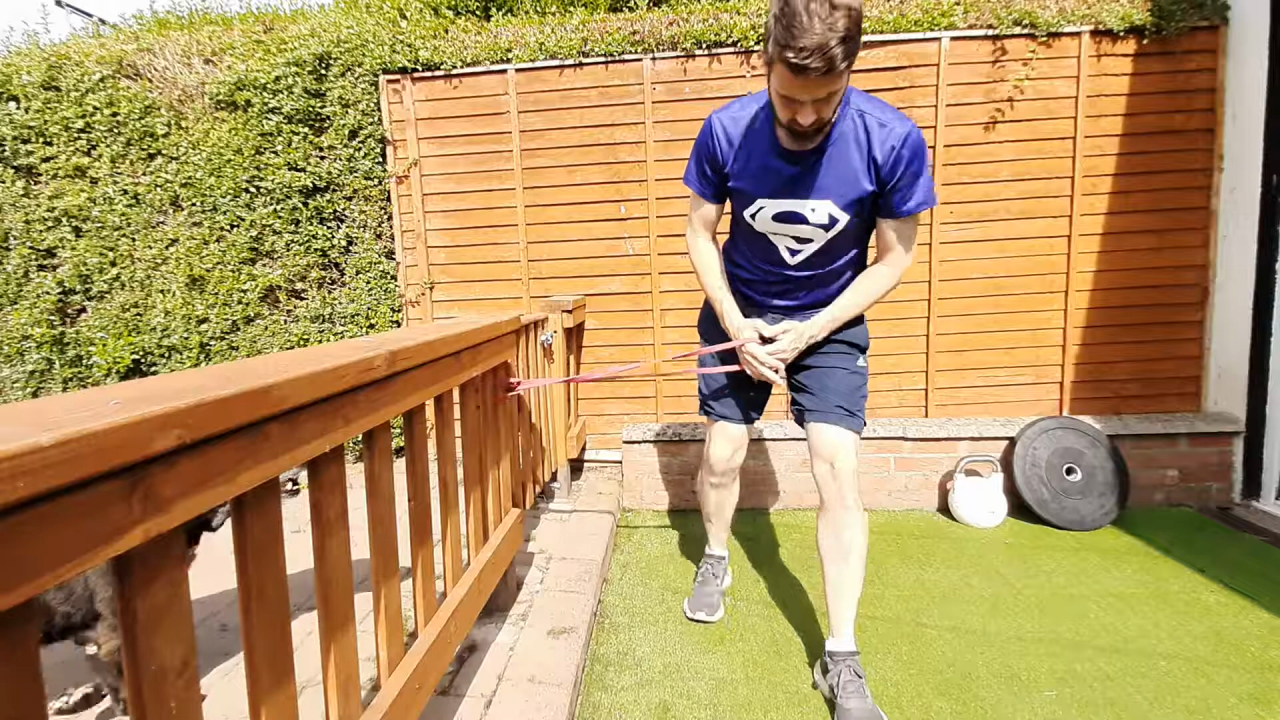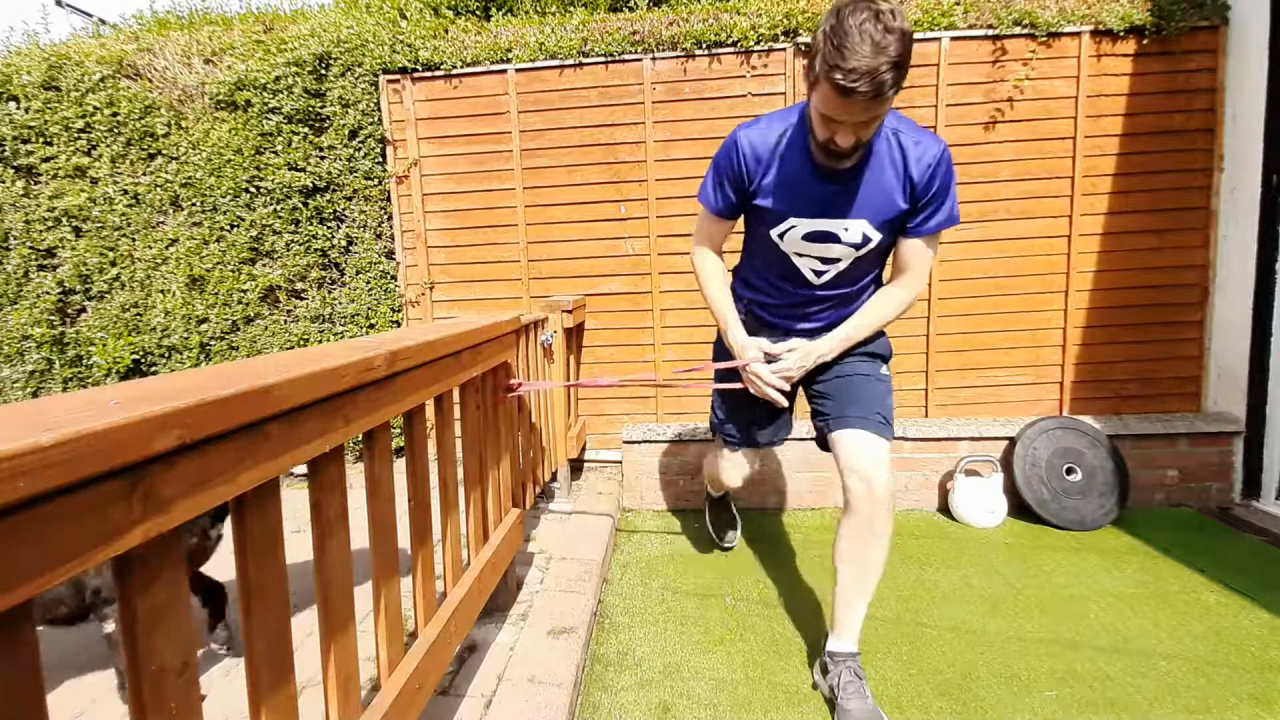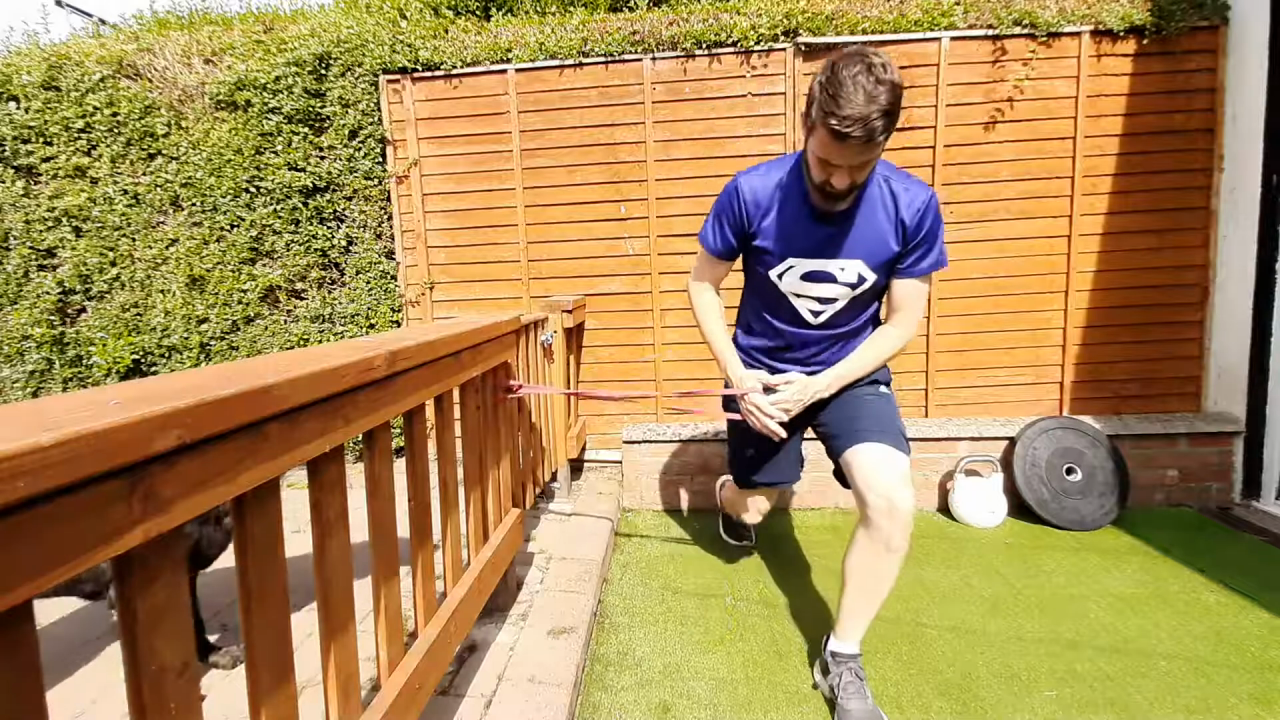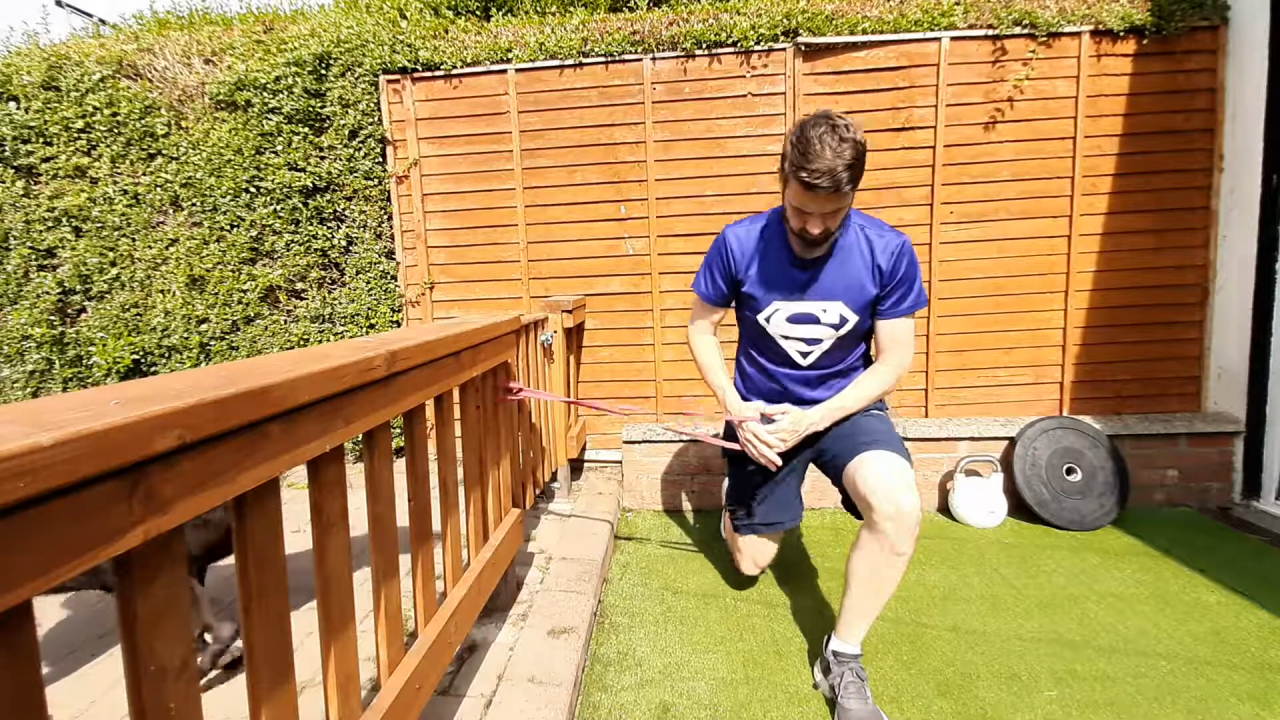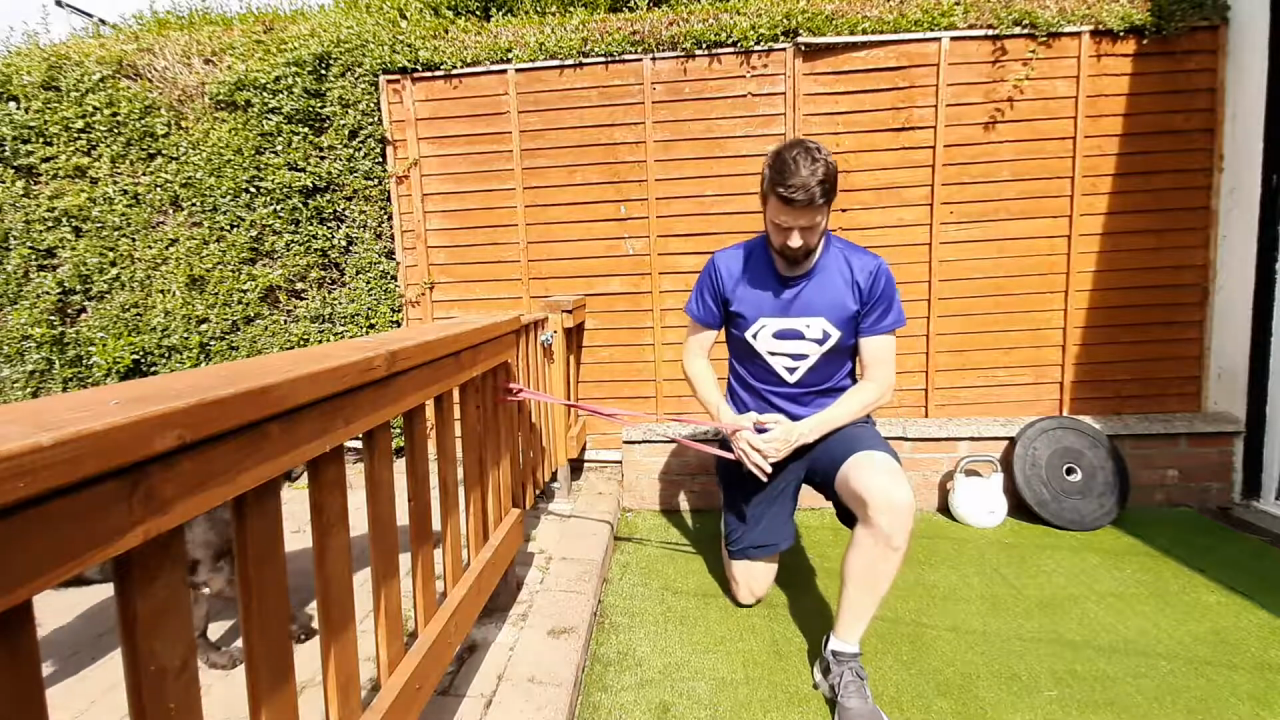
dt=0.2s
person 1, frame 1
left shoulder: (894, 139)
right shoulder: (726, 130)
left elbow: (894, 259)
right elbow: (699, 234)
left wrist: (811, 331)
right wrist: (736, 324)
left hip: (830, 322)
right hip: (741, 315)
left knee: (837, 469)
right knee: (722, 456)
left ankle: (841, 658)
right ankle: (715, 555)
person 1, frame 2
left shoulder: (924, 160)
right shoulder: (752, 146)
left elbow: (909, 279)
right elbow: (705, 249)
left wrist: (821, 350)
right wrist: (740, 345)
left hip: (849, 337)
right hip: (755, 333)
left knee: (870, 484)
right knee: (730, 471)
left ankle: (841, 659)
right ankle: (720, 496)
person 1, frame 3
left shoulder: (913, 205)
right shoulder: (752, 192)
left elbow: (903, 320)
right elbow: (702, 286)
left wrist: (819, 389)
right wrist: (738, 379)
left hip: (849, 371)
right hip: (761, 369)
left knee: (892, 502)
right knee: (751, 507)
left ankle: (841, 659)
right ankle: (728, 498)
person 1, frame 4
left shoulder: (888, 251)
right shoulder: (738, 244)
left elbow: (894, 361)
right elbow: (700, 330)
left wrist: (812, 422)
right wrist: (736, 411)
left hip: (844, 406)
right hip: (760, 410)
left knee: (899, 507)
right knee: (751, 560)
left ankle: (841, 658)
right ankle: (736, 510)
person 1, frame 5
left shoulder: (866, 273)
right shoulder: (726, 269)
left elbow: (879, 381)
right elbow: (694, 355)
left wrist: (801, 433)
right wrist: (729, 423)
left hip: (832, 422)
right hip: (755, 431)
left knee: (893, 501)
right knee: (748, 589)
left ankle: (841, 659)
right ankle: (738, 524)
